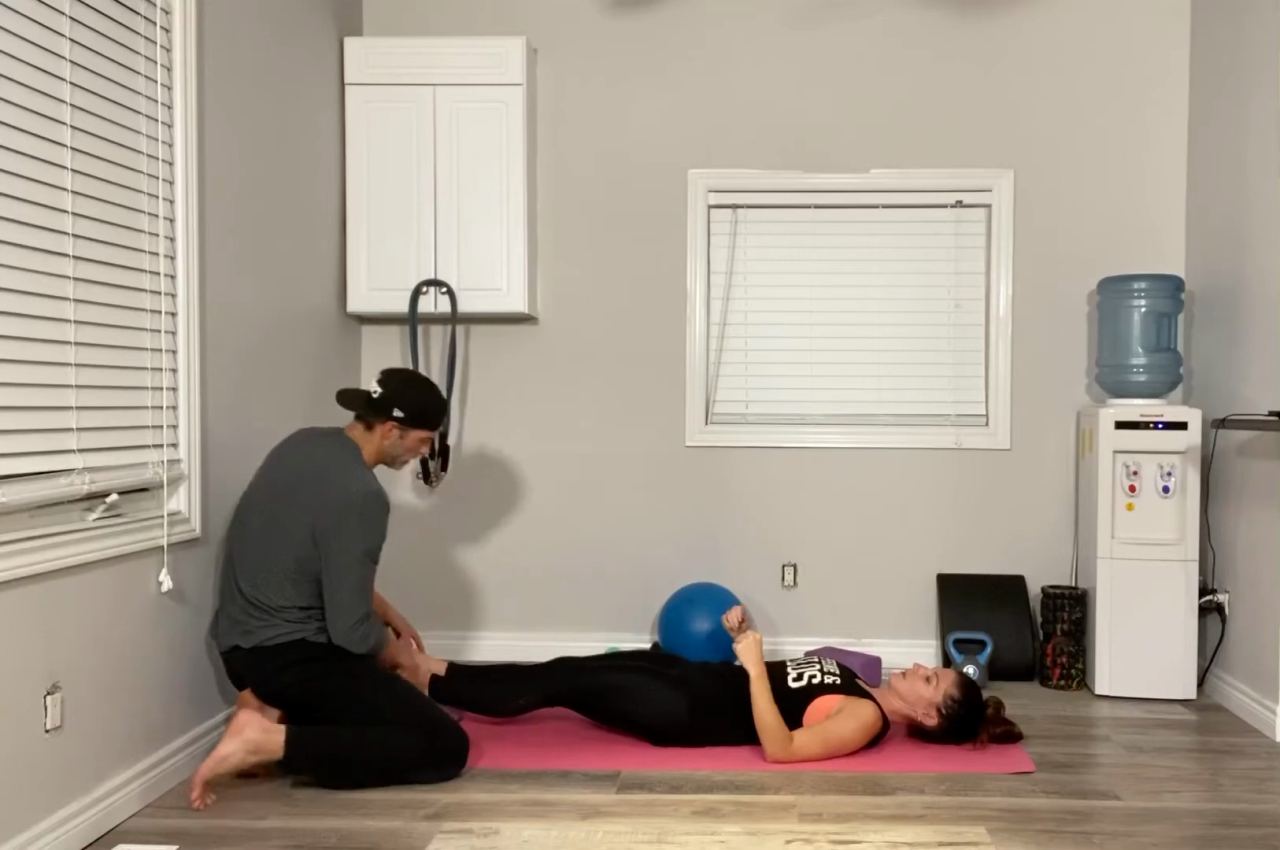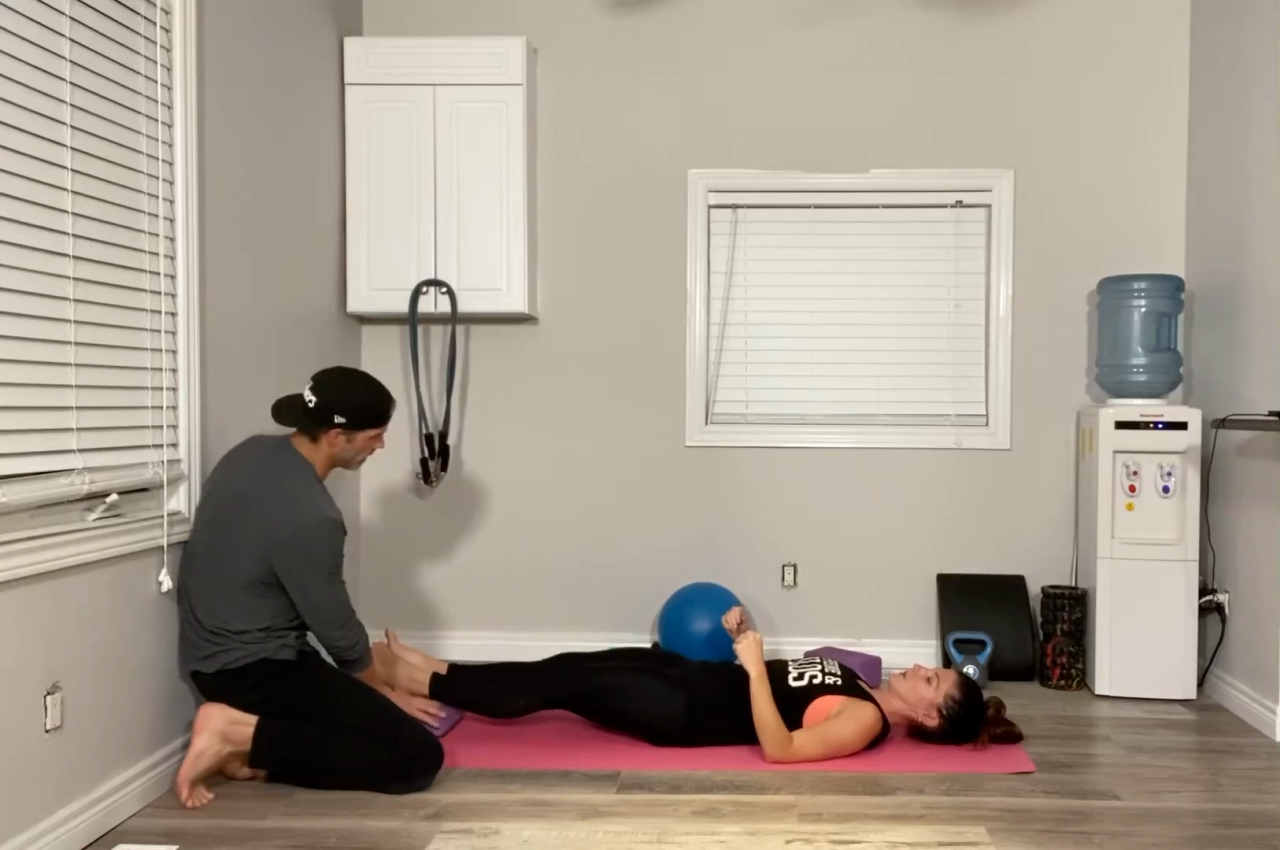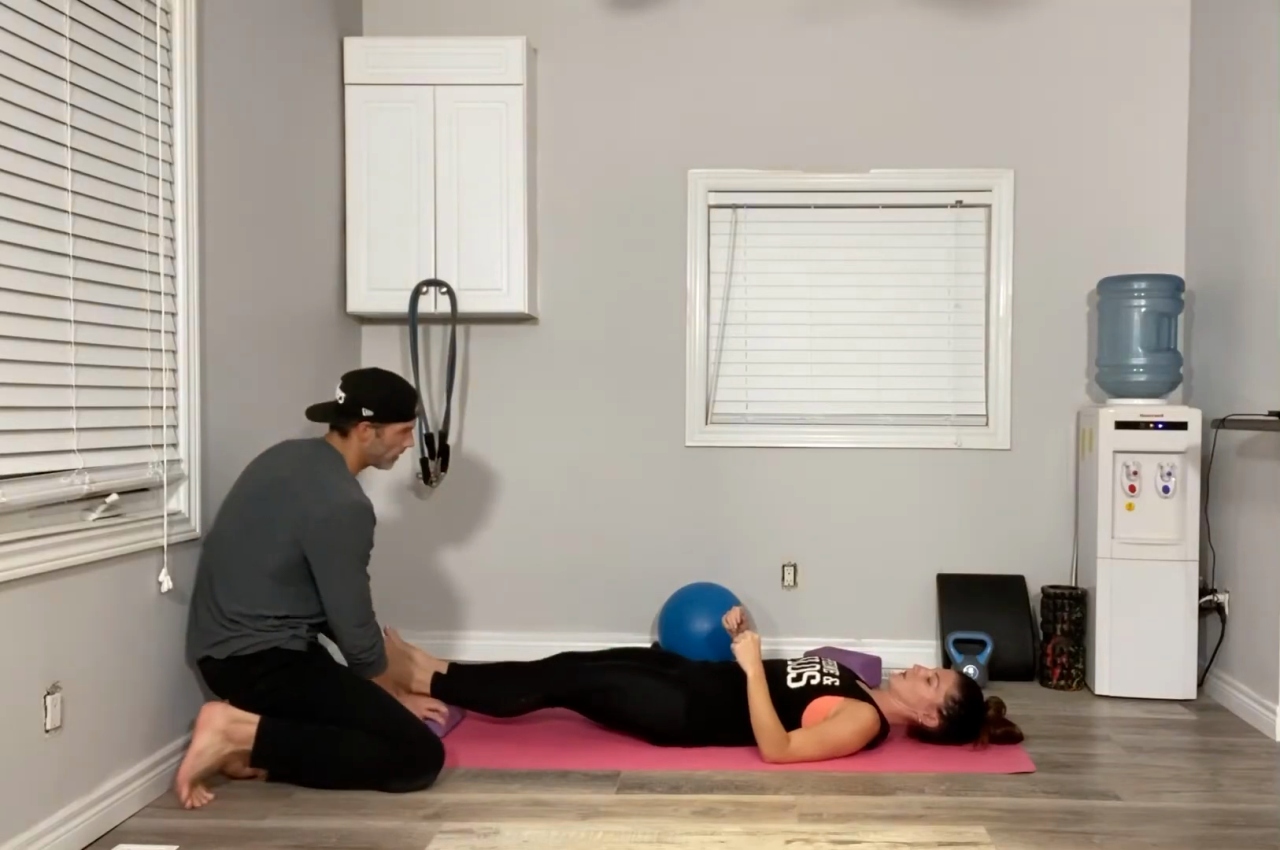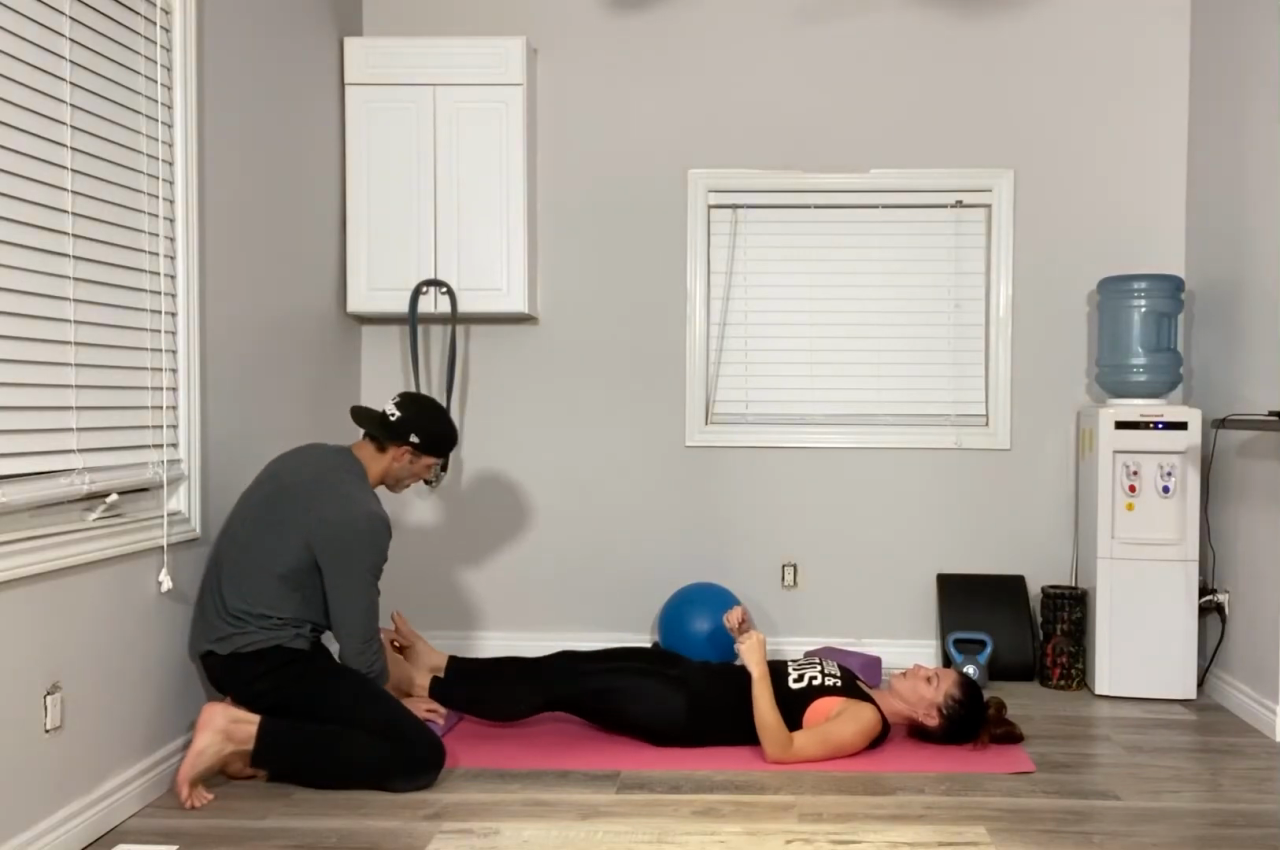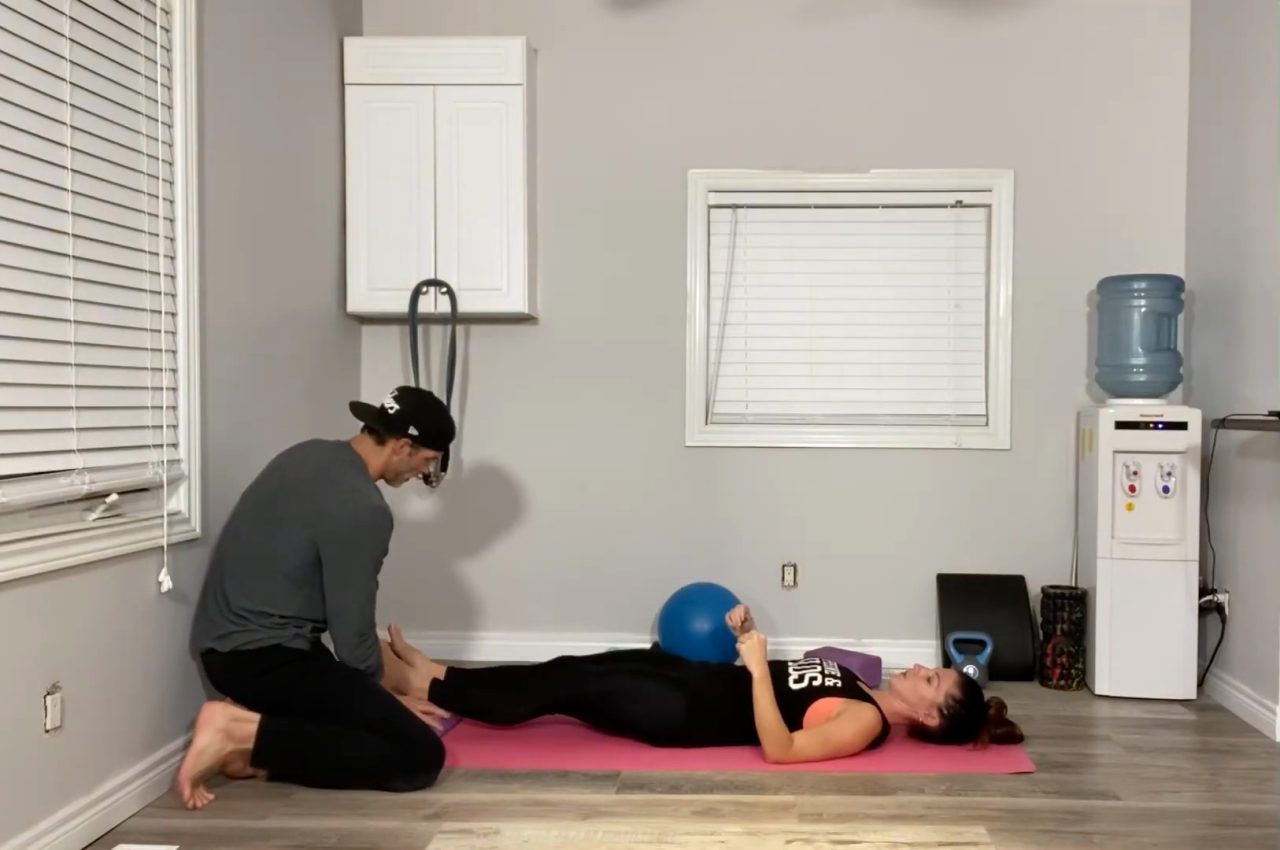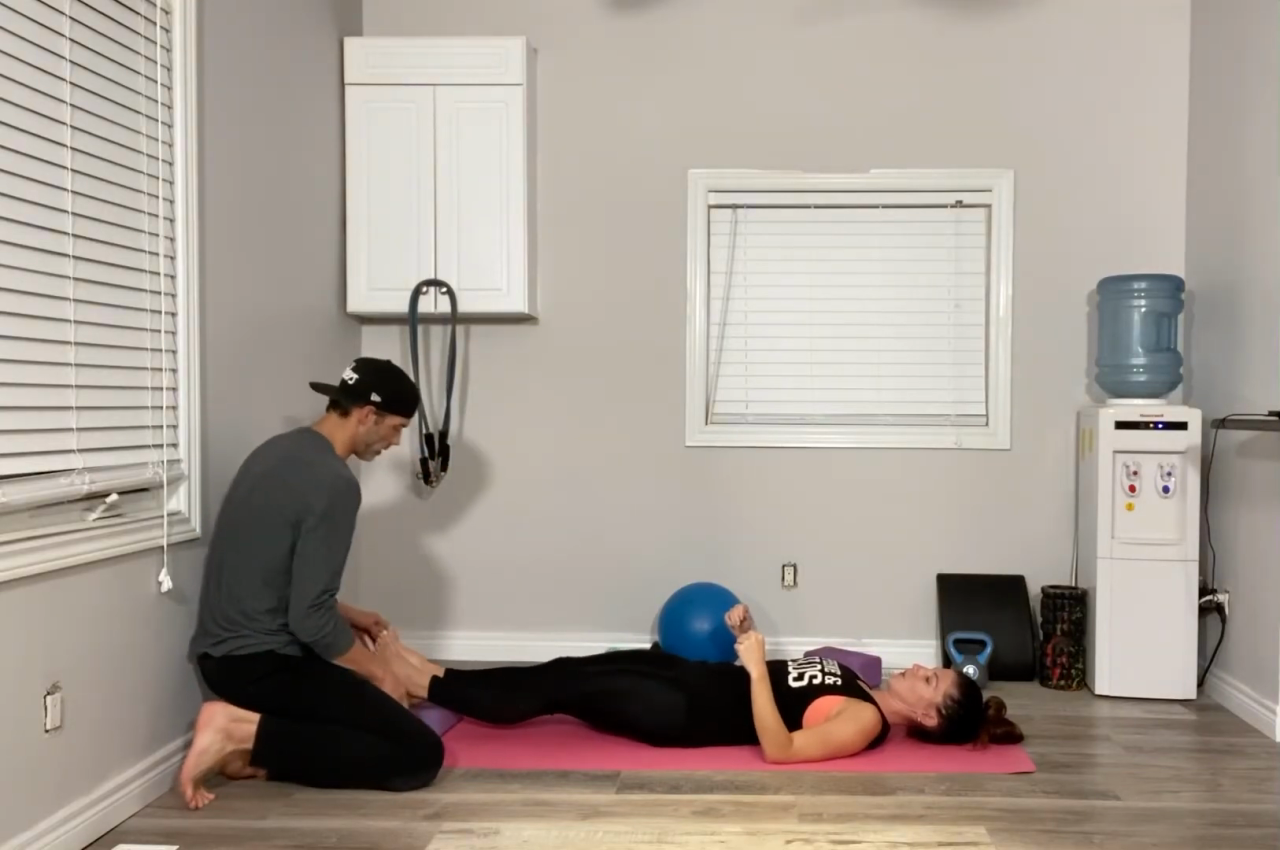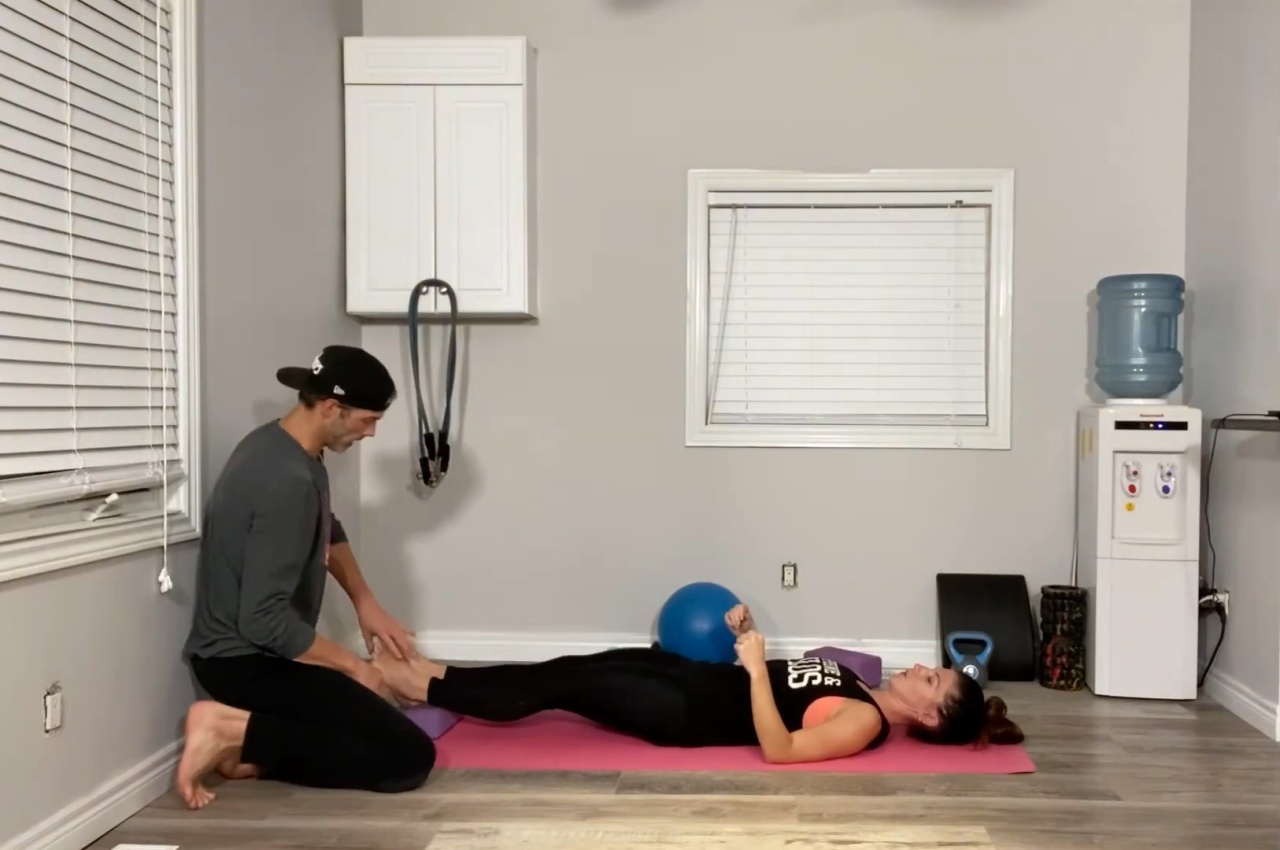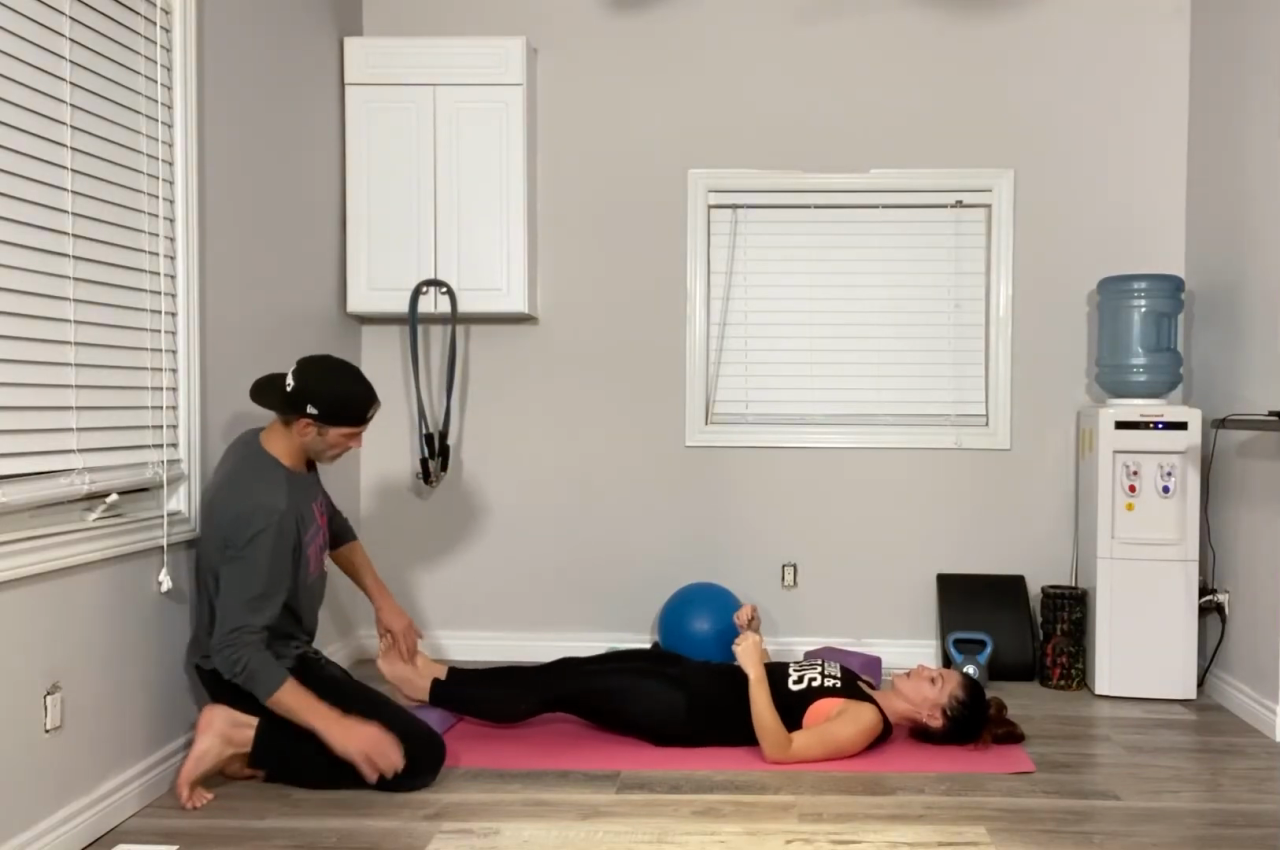
dt=0.5s
person 1, frame 1
left shoulder: (866, 720)
right shoulder: (863, 689)
left elbow: (779, 746)
left wrist: (751, 665)
right wrist: (745, 637)
left hip: (700, 714)
right hip: (706, 677)
left knee: (568, 686)
right knee: (571, 668)
left ankle: (431, 683)
right ankle: (438, 670)
person 1, frame 2
left shoulder: (866, 721)
right shoulder: (859, 690)
left elbow: (778, 746)
left wrist: (752, 665)
right wrist: (745, 638)
left hip: (699, 713)
right hip: (703, 677)
left knee: (566, 686)
right knee: (571, 666)
left ankle: (424, 684)
right ankle: (437, 670)
person 1, frame 3
left shoulder: (864, 723)
right shoulder: (860, 690)
left elbow: (775, 747)
left wrist: (751, 666)
right wrist: (745, 638)
left hip: (699, 714)
right hip: (703, 677)
left knee: (568, 684)
right knee: (571, 665)
left ankle: (429, 683)
right ankle: (438, 670)
person 1, frame 4
left shoulder: (866, 723)
right shoulder: (858, 687)
left elbow: (779, 747)
left wrist: (755, 664)
right wrist: (747, 638)
left hip: (700, 712)
right hip: (705, 677)
left knee: (570, 687)
right knee: (569, 665)
left ankle: (426, 689)
right ankle: (440, 666)
person 1, frame 5
left shoulder: (863, 724)
right shoulder: (857, 687)
left elbow: (779, 747)
left wrist: (757, 664)
right wrist: (752, 638)
left hip: (700, 713)
right hip: (704, 679)
left knee: (572, 690)
right knee: (568, 669)
left ankle: (432, 691)
right ankle: (439, 675)
person 1, frame 6
left shoulder: (866, 722)
right shoulder: (861, 689)
left elbow: (778, 747)
left wrist: (754, 666)
right wrist: (749, 636)
left hip: (700, 714)
right hip: (705, 678)
left knee: (569, 692)
right knee: (571, 669)
left ankle: (426, 688)
right ankle: (436, 676)
person 1, frame 7
left shoulder: (866, 723)
right shoulder: (862, 690)
left elbow: (778, 748)
left wrist: (754, 667)
right wrist: (748, 638)
left hip: (699, 713)
right hip: (708, 678)
left knee: (570, 687)
right knee: (574, 666)
left ankle: (430, 688)
right ankle: (440, 676)
person 1, frame 8
left shoulder: (867, 722)
right shoulder: (864, 690)
left elbow: (778, 748)
left wrist: (752, 667)
right wrist: (752, 638)
left hip: (699, 714)
right hip: (704, 678)
left knee: (569, 691)
right knee: (575, 669)
left ankle: (428, 689)
right ankle: (442, 675)
person 2, frame 1
left shoulder: (305, 444)
right shoulder: (360, 496)
right elbow: (353, 630)
left wrist: (382, 611)
right wrist: (401, 654)
left hip: (242, 641)
right hip: (285, 652)
right knee: (446, 748)
left ankle: (272, 711)
right ankle: (270, 742)
person 2, frame 2
left shoulder: (254, 452)
right shoulder: (309, 519)
right elbow: (337, 630)
right wrist: (384, 690)
left hip: (219, 655)
right hip: (253, 668)
right knee: (417, 757)
left ankle: (248, 730)
right ankle: (240, 733)
person 2, frame 3
left shoulder: (292, 456)
right shoulder: (342, 505)
right elbow: (354, 629)
left wrist: (396, 659)
right wrist: (396, 695)
left hip: (225, 647)
right hip: (260, 657)
left knee: (365, 715)
right knee: (419, 756)
left ankle: (250, 721)
right ankle: (243, 734)
person 2, frame 4
left shoulder: (310, 459)
right shoulder: (359, 516)
right elbow: (358, 647)
left wrist: (398, 674)
right wrist: (392, 700)
left hip: (227, 644)
right hip: (261, 656)
left knee: (366, 717)
right knee: (420, 755)
left ankle: (252, 715)
right ankle: (242, 734)
person 2, frame 5
left shoulder: (310, 455)
right shoulder: (362, 509)
right elbow: (353, 644)
left wrist: (390, 664)
right wrist: (393, 694)
left hip: (226, 644)
right hip: (262, 655)
left knee: (368, 718)
right knee: (420, 756)
left ankle: (252, 719)
right ankle: (243, 734)
person 2, frame 6
left shoulder: (281, 450)
right shoulder: (333, 484)
right elbow: (311, 618)
left wrist: (349, 616)
right wrist: (379, 672)
left hip: (226, 651)
right hip: (261, 661)
left knee: (373, 723)
right knee: (419, 754)
left ankle: (247, 731)
right ankle: (245, 734)
person 2, frame 7
left shoulder: (276, 444)
right shoulder: (287, 482)
left elbow: (327, 533)
right elbow: (264, 620)
left wrist: (366, 603)
right wrist: (353, 665)
left hip: (246, 652)
right hip: (247, 661)
left knee: (366, 721)
right knee: (410, 756)
left ankle: (247, 739)
right ankle: (234, 730)
person 2, frame 8
left shoulder: (275, 450)
right shoulder: (264, 509)
left elbow: (335, 529)
right elbow: (238, 654)
left wrist: (383, 601)
right wrist: (334, 725)
left hip: (278, 654)
right hip: (254, 671)
left knee: (361, 714)
right knee: (420, 755)
left ankle: (251, 744)
right ankle: (244, 735)
